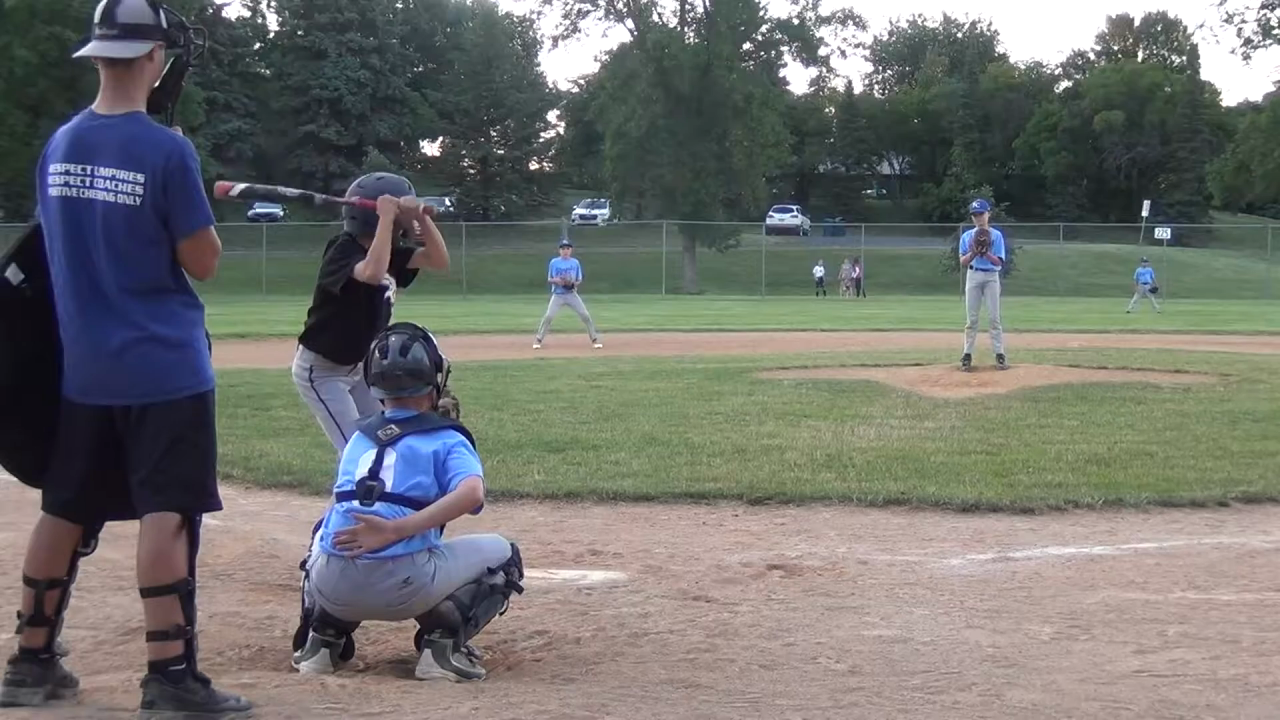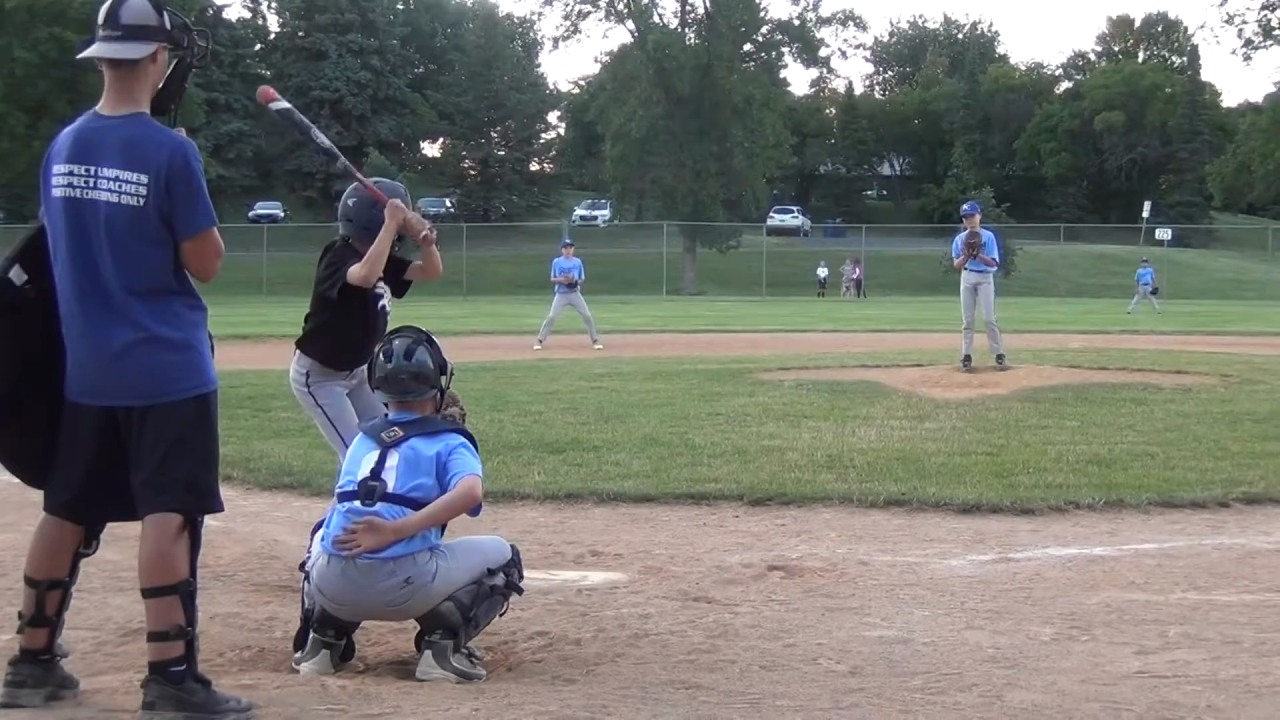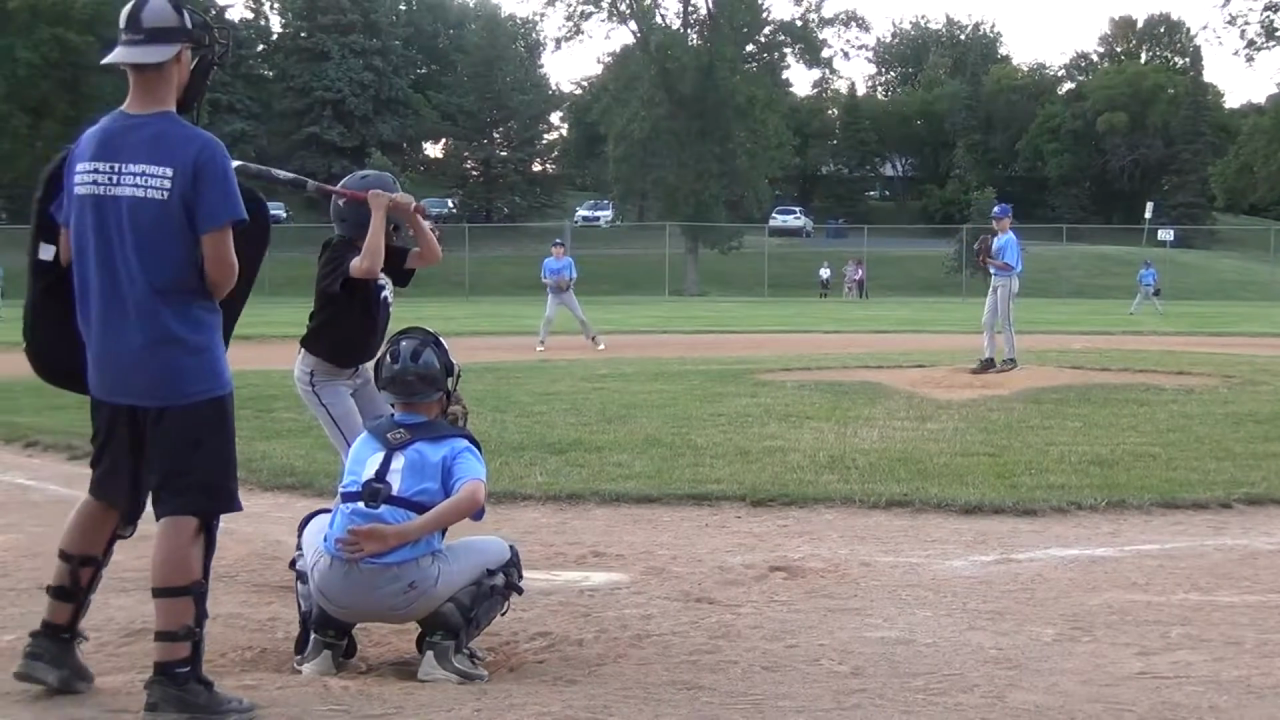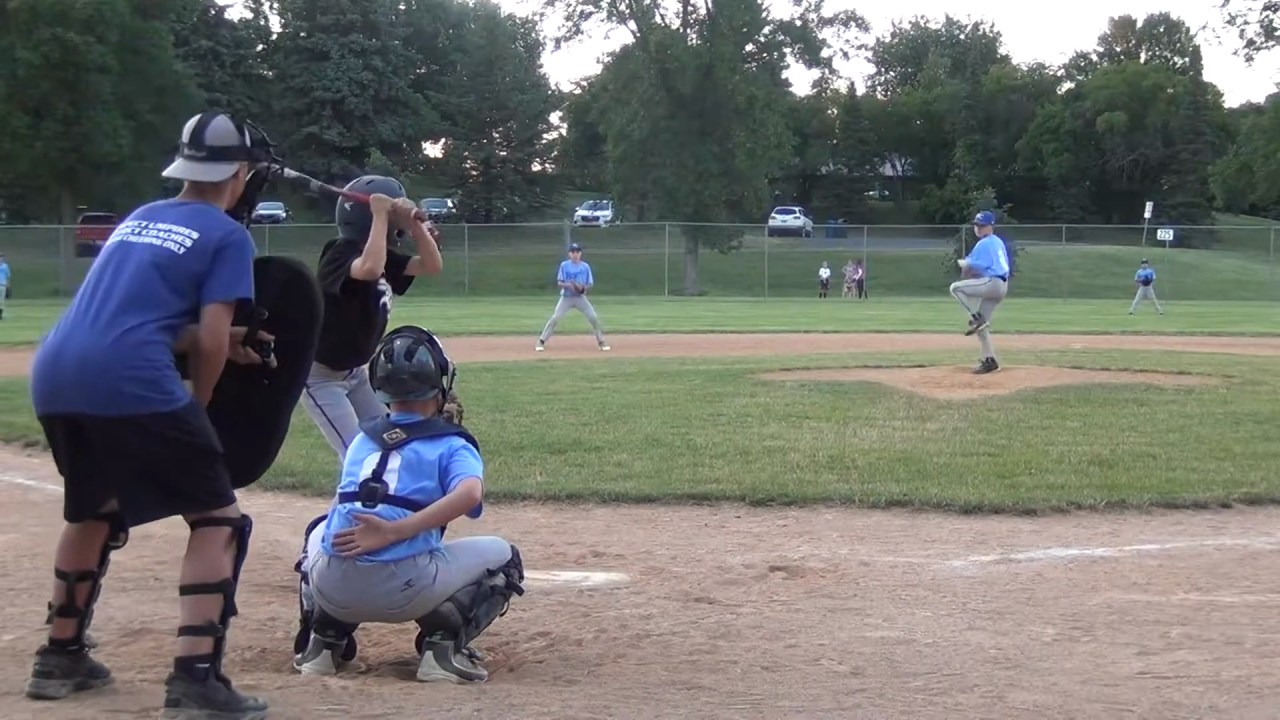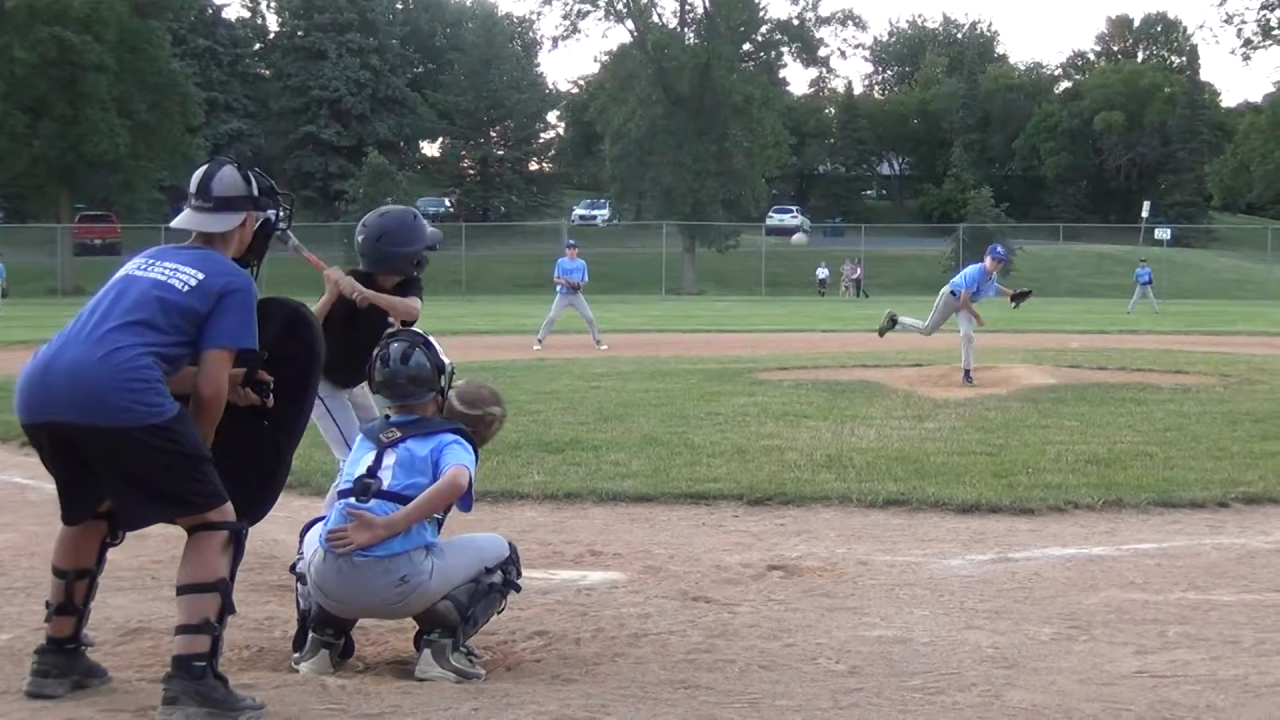
dt=1s
person 1, frame 1
left shoulder: (58, 145)
right shoulder: (166, 150)
right elbow: (203, 263)
left hip: (83, 367)
right hip: (164, 366)
left knee: (65, 511)
right knee: (166, 514)
person 1, frame 2
left shoulder: (61, 146)
right shoulder: (169, 151)
right elbow: (205, 264)
left hip: (86, 368)
right hip: (166, 367)
left knee: (68, 512)
right knee: (168, 515)
person 1, frame 3
left shoulder: (86, 145)
right shoulder: (199, 150)
left elbow: (69, 252)
right elbow: (220, 270)
right wrist: (216, 288)
left hip: (110, 364)
right hip: (183, 365)
left knee: (109, 499)
right knee: (186, 516)
left ankle: (52, 642)
person 1, frame 4
left shoulder: (136, 218)
right shoulder: (227, 235)
right elbow: (210, 339)
left wrist: (219, 343)
right wrist: (194, 406)
left hip: (54, 376)
right hip: (130, 382)
left knee: (96, 508)
right knee: (218, 519)
left ankle: (59, 656)
person 1, frame 5
left shoulder: (146, 259)
right shoulder: (232, 280)
right elbow: (209, 388)
left wrist: (222, 382)
right wrist: (193, 453)
left hip: (38, 391)
right hip: (118, 399)
left knee: (93, 510)
right knee: (215, 523)
left ankle: (58, 655)
person 2, frame 1
left shoulder: (359, 437)
right shoulder: (447, 438)
right elbow: (471, 493)
right wrist: (394, 531)
left hip: (332, 586)
right hip: (403, 585)
right knee: (502, 554)
left ankle: (323, 638)
right ankle: (443, 644)
person 2, frame 2
left shoulder: (362, 438)
right shoulder: (449, 441)
right elbow: (470, 492)
right wrist: (394, 531)
left hip: (333, 585)
right hip: (404, 585)
left knee: (325, 534)
right knee: (502, 556)
left ankle: (323, 640)
right ankle: (443, 645)
person 2, frame 3
left shoulder: (365, 439)
right shoulder: (455, 446)
right elbow: (473, 497)
right wrist: (397, 536)
left hip: (333, 588)
right hip: (406, 590)
left knee: (317, 524)
right knee: (502, 556)
left ankle: (323, 641)
right ankle: (445, 646)
person 2, frame 4
left shoulder: (362, 439)
right shoulder: (452, 444)
right elbow: (469, 494)
right wrist: (393, 532)
left hip: (333, 588)
right hip: (404, 589)
left knee: (322, 529)
right knee: (503, 556)
left ankle: (323, 641)
right ankle: (444, 646)
person 2, frame 5
left shoulder: (366, 438)
right shoulder: (449, 439)
right elbow: (456, 481)
right wrist: (387, 527)
left hip: (330, 584)
right hip: (400, 584)
left knee: (316, 533)
right knee: (500, 553)
left ankle: (322, 641)
right ankle: (442, 645)
person 3, frame 1
left shoulder: (388, 250)
right shoulder: (344, 252)
left elbow: (439, 260)
right elbow: (373, 274)
left wrist: (421, 217)
right wrist: (386, 217)
left hip: (355, 366)
right hip: (320, 370)
person 3, frame 2
left shoulder: (384, 260)
right shoulder: (340, 257)
left elbow: (432, 272)
right elbow: (366, 277)
left wrist: (424, 236)
right wrist: (391, 223)
left hip: (354, 371)
right hip: (317, 376)
person 3, frame 3
left shoulder: (384, 252)
right shoulder: (339, 253)
left elbow: (432, 257)
right elbow: (369, 268)
left wrist: (412, 216)
right wrist: (379, 212)
left hip: (357, 370)
right hip: (322, 374)
person 3, frame 4
left shoulder: (382, 256)
right shoulder: (341, 255)
left elbow: (432, 265)
right elbow: (371, 269)
left wrist: (414, 222)
right wrist: (381, 216)
left hip: (354, 371)
right hip: (319, 376)
person 3, frame 5
left shoulder: (407, 285)
right shoulder: (350, 286)
left elbow: (412, 311)
left wrist: (367, 294)
right wrist: (331, 294)
left hip: (351, 383)
right hip: (320, 380)
